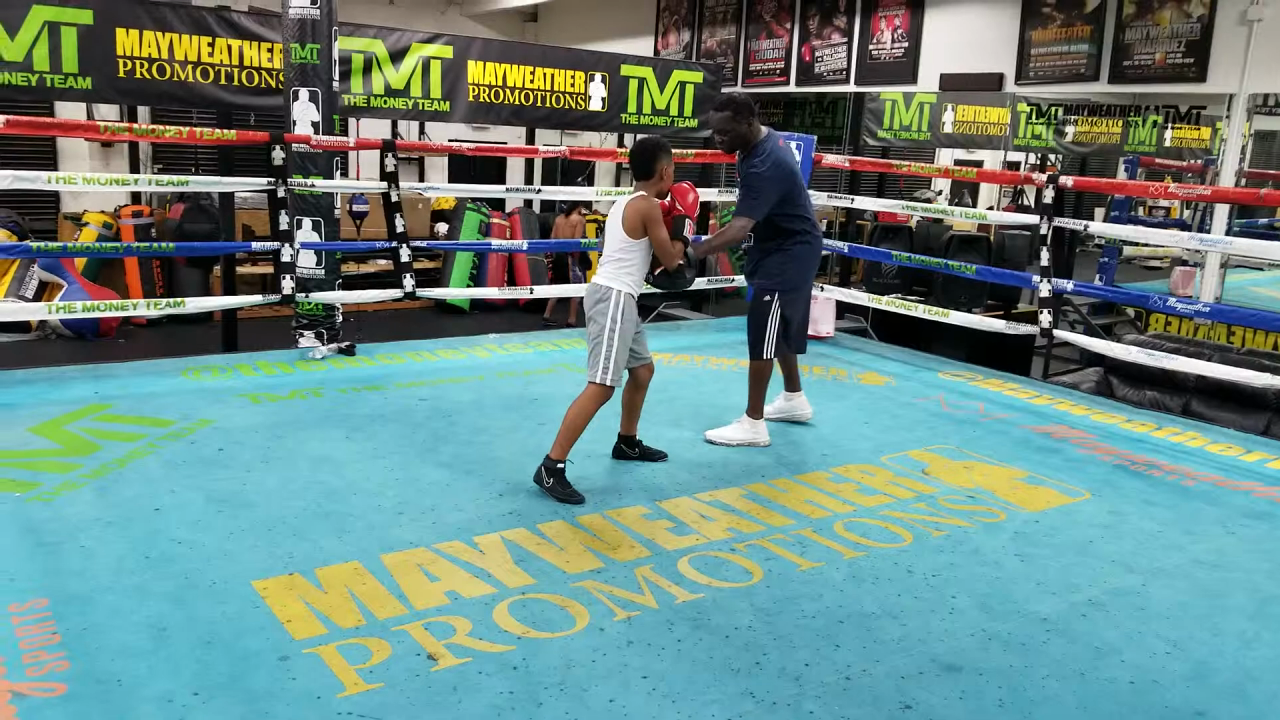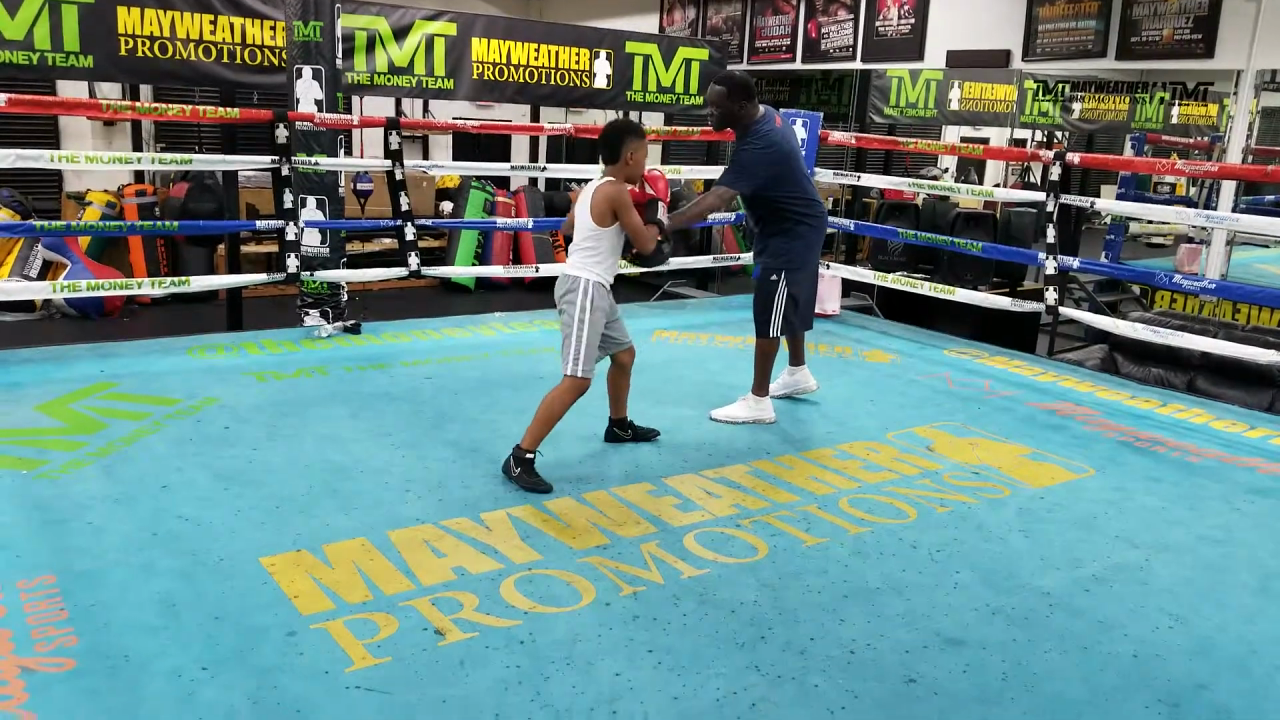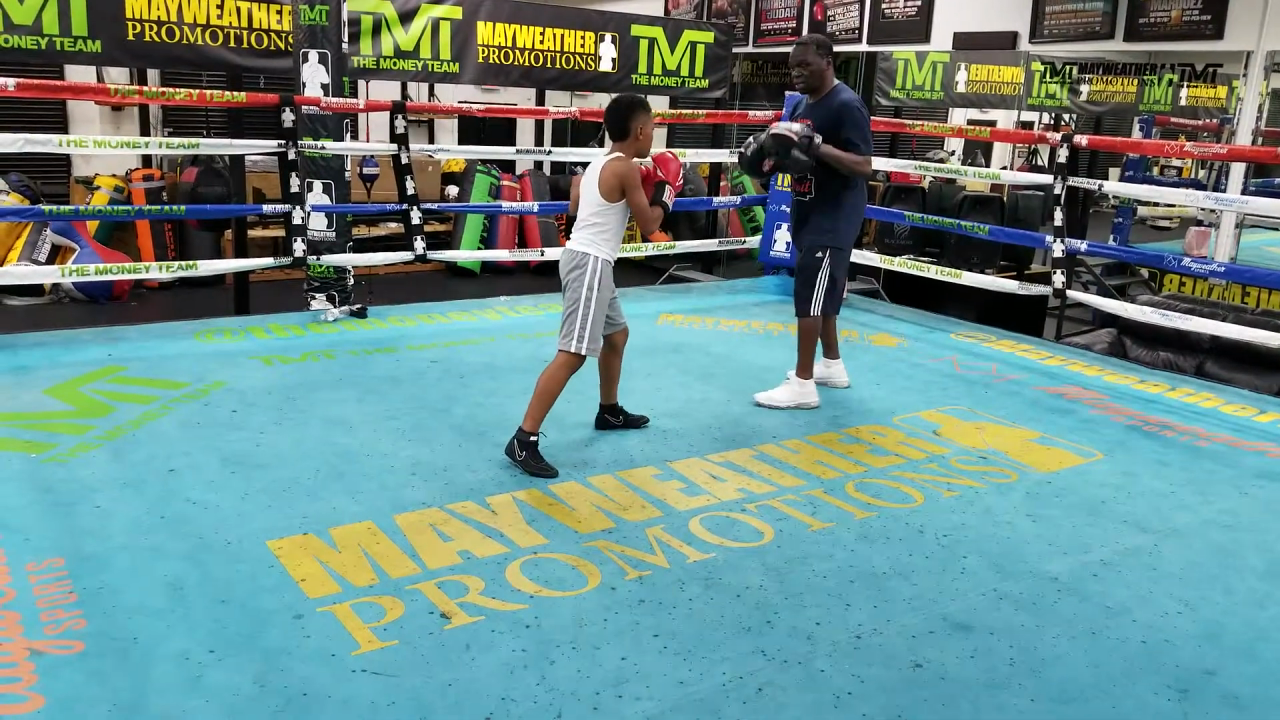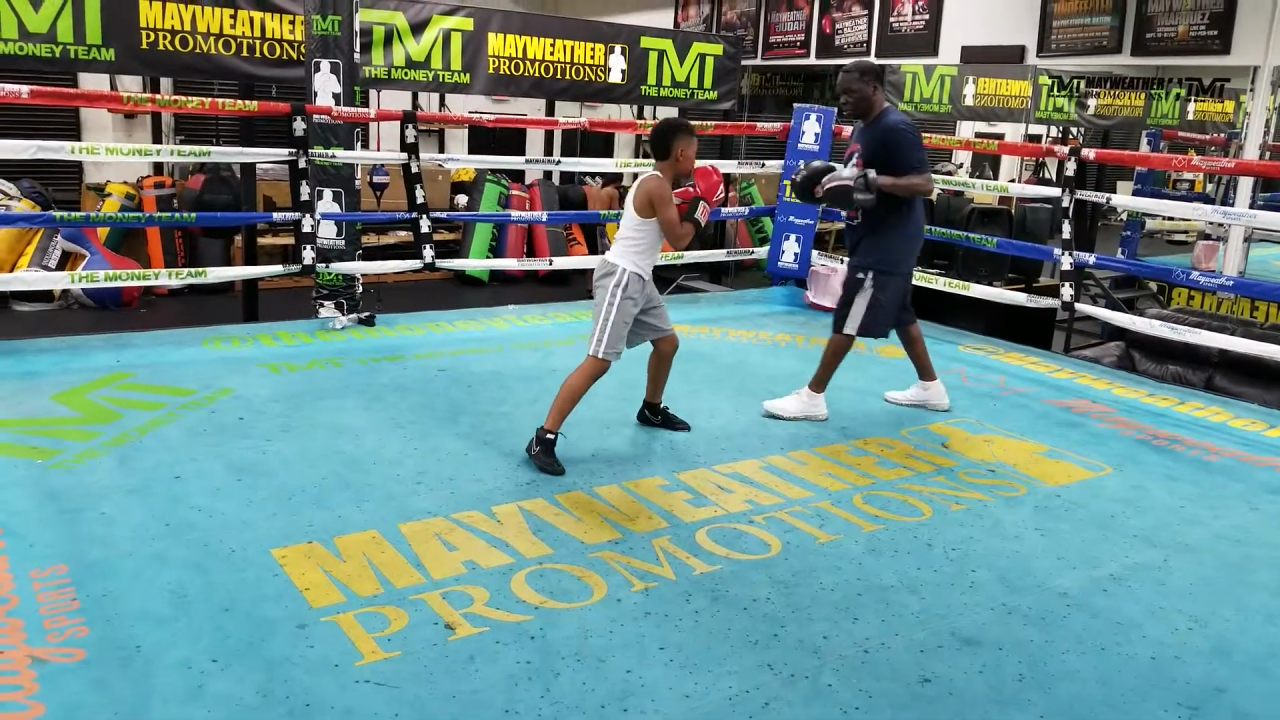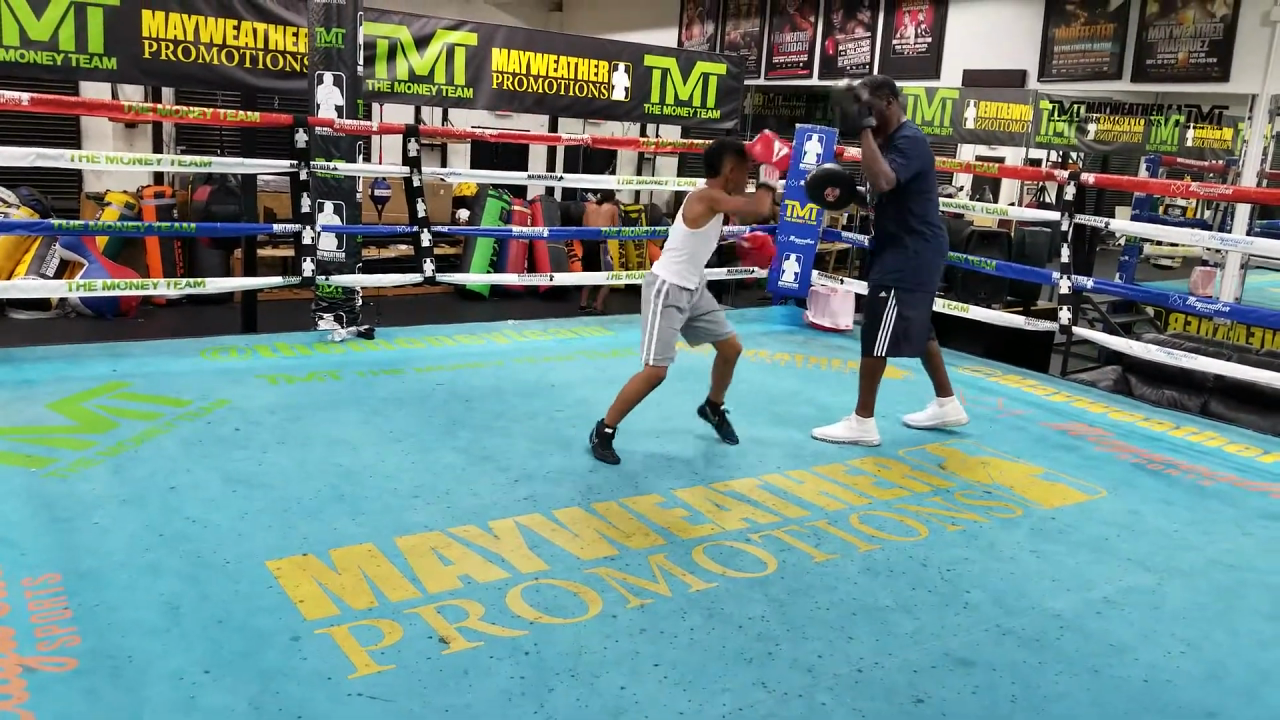
dt=1s
person 1, frame 1
left shoulder: (765, 164)
right shoulder: (764, 141)
left elbow: (739, 227)
left wrist: (692, 252)
left hip: (789, 252)
right hip: (782, 247)
left knee: (762, 332)
right knee: (781, 327)
left ankle: (753, 424)
right ankle: (794, 399)
person 1, frame 2
left shoulder: (760, 145)
right shoulder: (765, 117)
left elbow: (718, 199)
left wrist: (667, 224)
left hip: (794, 231)
right hip: (792, 225)
left knee: (769, 311)
right knee: (788, 304)
left ankle: (758, 401)
right ankle: (798, 373)
person 1, frame 3
left shoulder: (847, 104)
right shoulder: (802, 105)
left elbow: (864, 167)
left wrist: (816, 145)
right wrist: (774, 156)
left hip: (835, 214)
right hip: (809, 211)
left knee: (810, 296)
right knee: (819, 293)
left ankle: (803, 384)
right ankle: (832, 365)
person 1, frame 4
left shoulder: (897, 128)
right shoulder: (863, 128)
left elbow: (924, 185)
left wrist: (872, 180)
right wrist: (830, 186)
left hip: (891, 236)
right hip: (874, 234)
left knee: (851, 315)
right knee: (896, 310)
left ankle: (812, 397)
right ankle: (931, 387)
person 1, frame 5
left shoulder: (910, 142)
right shoulder: (889, 140)
left elbow: (882, 181)
right elbow: (880, 191)
left wrist: (863, 130)
left hip: (911, 253)
right hip: (906, 250)
left knee: (877, 334)
right knee: (916, 329)
left ankle: (863, 422)
right ankle: (946, 405)
person 2, frame 1
left shoulder: (625, 203)
right shoulder: (648, 206)
right elbow: (669, 260)
right wrist: (684, 220)
left hip: (616, 297)
right hip: (613, 298)
left knee: (643, 369)
right knee: (601, 386)
left ankle: (627, 443)
right ankle: (551, 467)
person 2, frame 2
left shoulder: (594, 188)
right shoulder: (617, 192)
left elbow: (567, 228)
right elbow: (646, 246)
right wrist: (658, 206)
left hip: (594, 287)
right hip: (584, 287)
left knee: (625, 354)
right knee: (577, 379)
left ankle: (620, 426)
right ankle: (520, 458)
person 2, frame 3
left shoulder: (600, 164)
right shoulder: (626, 168)
left elbow: (573, 205)
right elbow: (648, 226)
right wrist: (666, 186)
left hip: (590, 261)
right hip: (590, 263)
left knee: (617, 335)
right knee: (572, 354)
left ankle: (610, 412)
right ankle: (524, 441)
person 2, frame 4
left shoulder: (653, 182)
right shoulder: (658, 187)
right elbow: (679, 241)
left wrist: (681, 203)
right wrist: (703, 203)
left hip: (638, 278)
right hip: (621, 277)
left knee: (667, 343)
right knee: (598, 361)
left ankle: (652, 410)
right ankle: (543, 440)
person 2, frame 5
left shoulder: (713, 198)
right shoulder: (708, 197)
right elbow: (760, 209)
right wrist: (770, 172)
left hip: (693, 289)
right hip: (667, 289)
left knee: (732, 346)
right knee: (655, 371)
left ankle: (713, 407)
right ankle: (603, 432)
